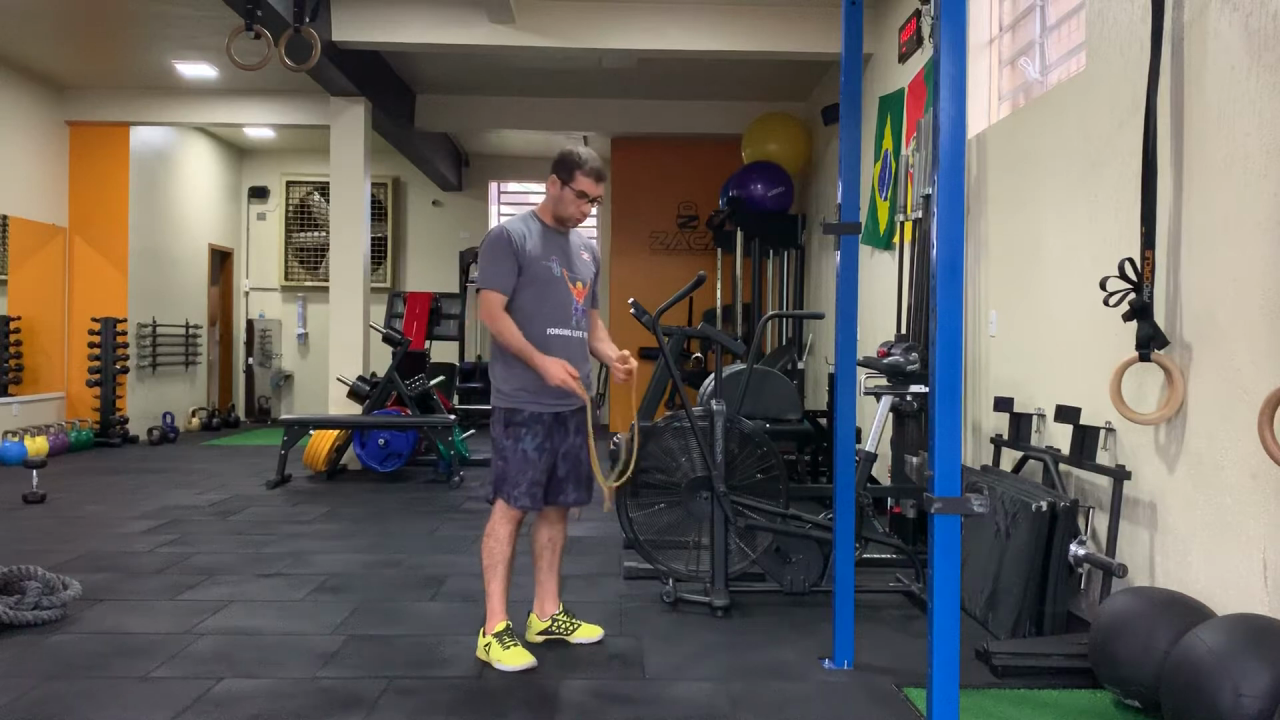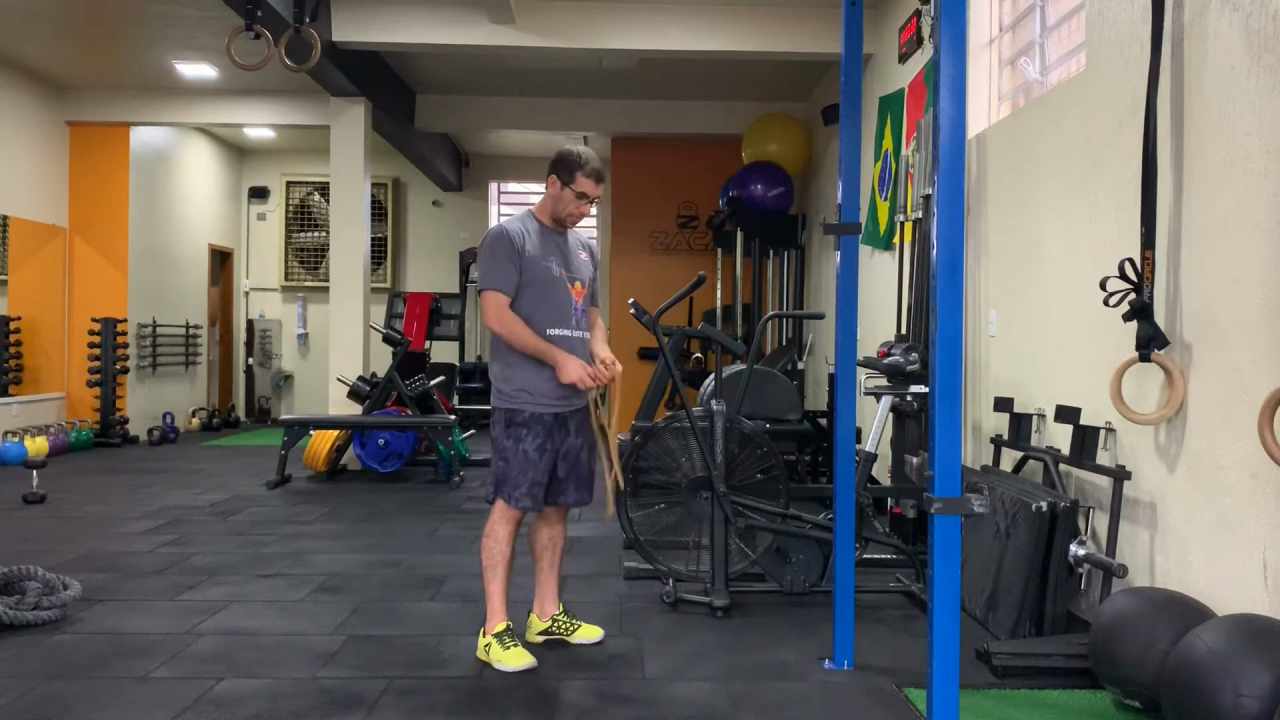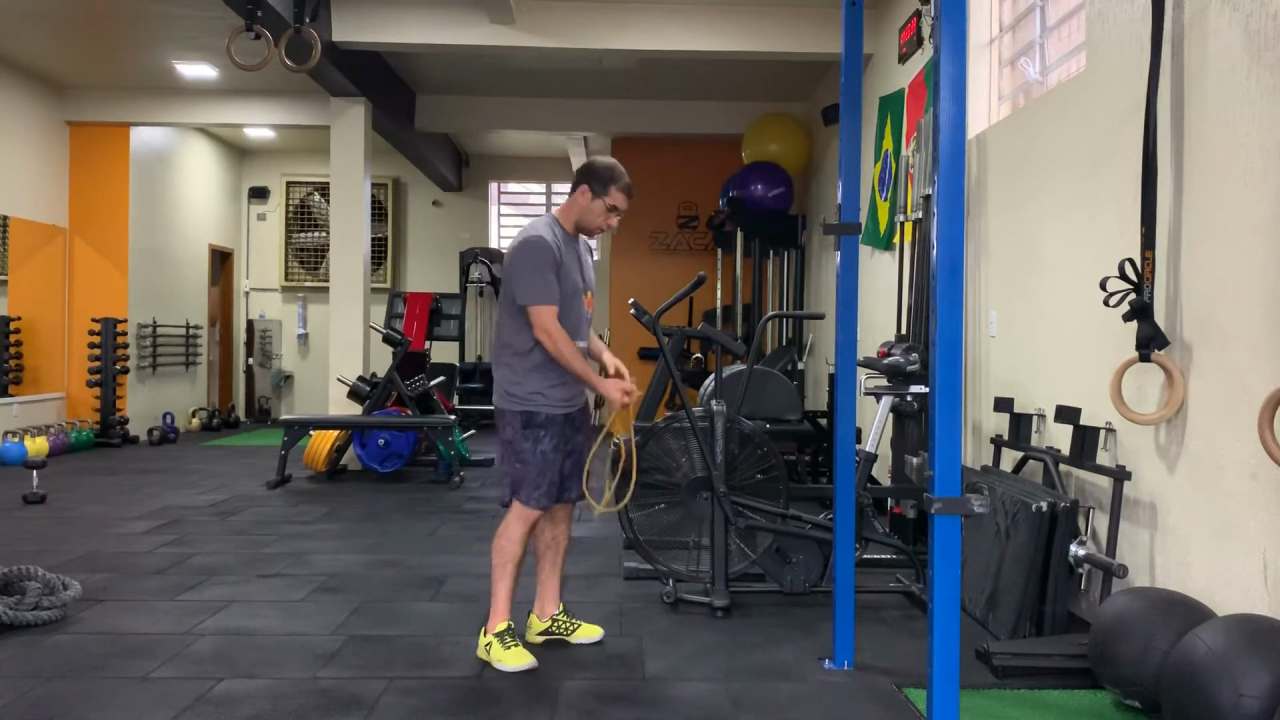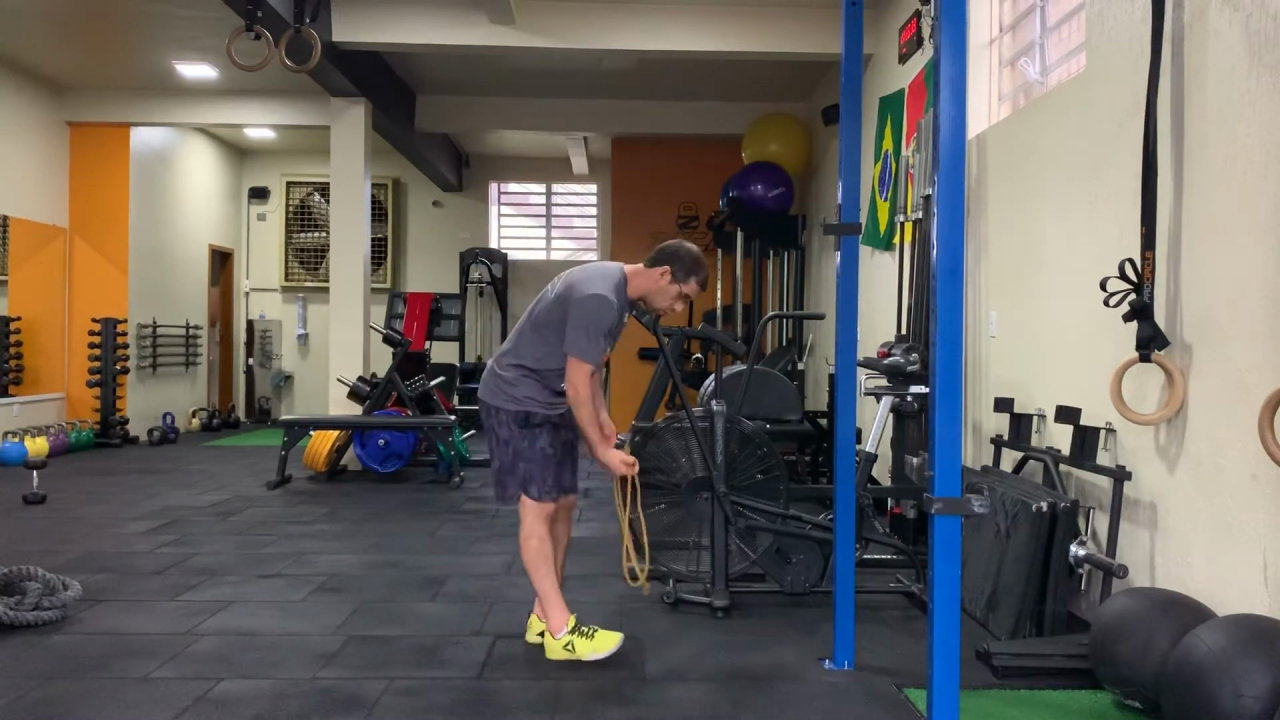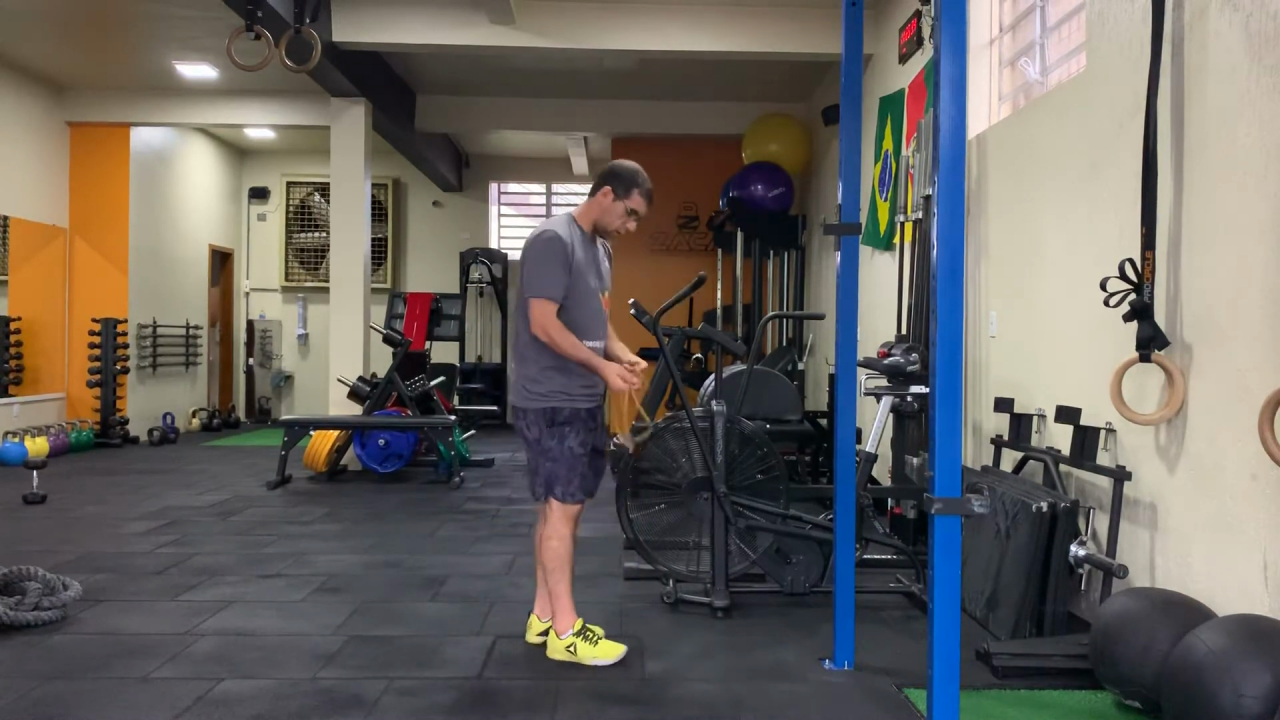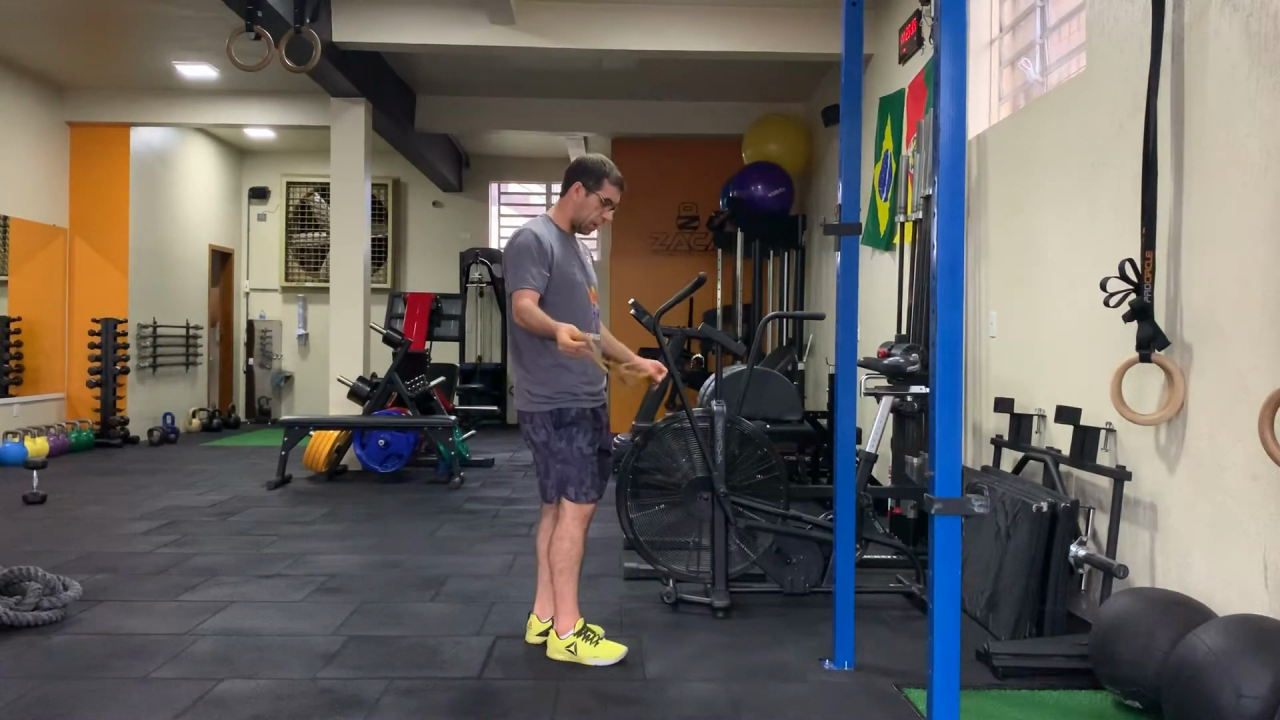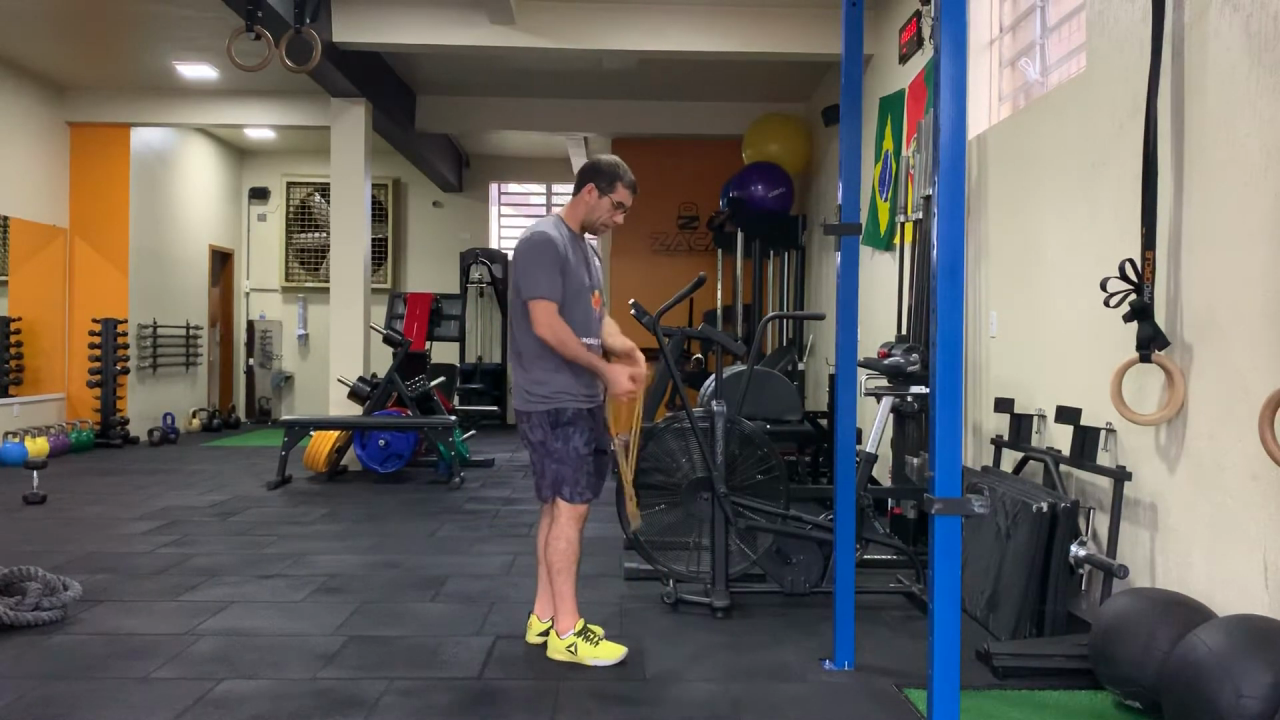
dt=0.7s
person 1, frame 1
left shoulder: (586, 249)
right shoulder: (509, 237)
right elbow: (491, 312)
left wrist: (610, 354)
right wrist: (541, 362)
left hip: (574, 403)
right hip: (524, 403)
left knee: (556, 508)
right knee: (510, 507)
left ankle: (546, 614)
right ankle: (494, 629)
person 1, frame 2
left shoulder: (584, 248)
right shoulder: (508, 237)
right elbow: (496, 315)
left wrist: (601, 352)
right wrist: (558, 359)
left hip: (573, 405)
right hip: (525, 404)
left knee: (556, 508)
right knee: (511, 508)
left ankle: (547, 615)
right ankle: (494, 629)
person 1, frame 3
left shoulder: (579, 247)
right shoulder: (538, 243)
right elbow: (546, 330)
left wrist: (606, 357)
right wrist: (601, 383)
left hip: (567, 399)
right hip: (531, 400)
left knee: (562, 505)
right knee: (529, 508)
left ankle: (547, 614)
right ankle: (497, 629)
person 1, frame 4
left shoulder: (620, 290)
right shoulder: (598, 296)
right elbow: (576, 383)
left wrist: (603, 415)
right wrist: (602, 451)
left hip: (550, 401)
right hip: (516, 399)
left knee: (562, 504)
right knee: (537, 507)
left ankle: (544, 615)
right ankle: (560, 629)
person 1, frame 5
left shoulder: (599, 248)
right shoulder: (552, 240)
right elbow: (543, 324)
left wrist: (624, 356)
right wrist: (602, 368)
left hip: (581, 400)
right hip: (550, 401)
left knee: (560, 505)
right knee: (563, 508)
left ankle: (545, 615)
right ankle: (564, 631)
person 1, frame 6
left shoulder: (577, 248)
right shoulder: (532, 241)
right elbow: (523, 307)
left wrist: (635, 361)
right wrist: (556, 330)
left hip: (583, 400)
right hip: (554, 404)
left knee: (559, 506)
right knee: (576, 508)
left ankle: (545, 616)
right ankle: (566, 631)
person 1, frame 7
left shoulder: (587, 248)
right shoulder: (544, 242)
right elbow: (547, 326)
left wrist: (621, 346)
right wrist: (606, 371)
left hip: (579, 400)
right hip: (553, 403)
left knee: (561, 506)
right knee: (570, 507)
left ankle: (545, 617)
right ankle: (566, 632)
